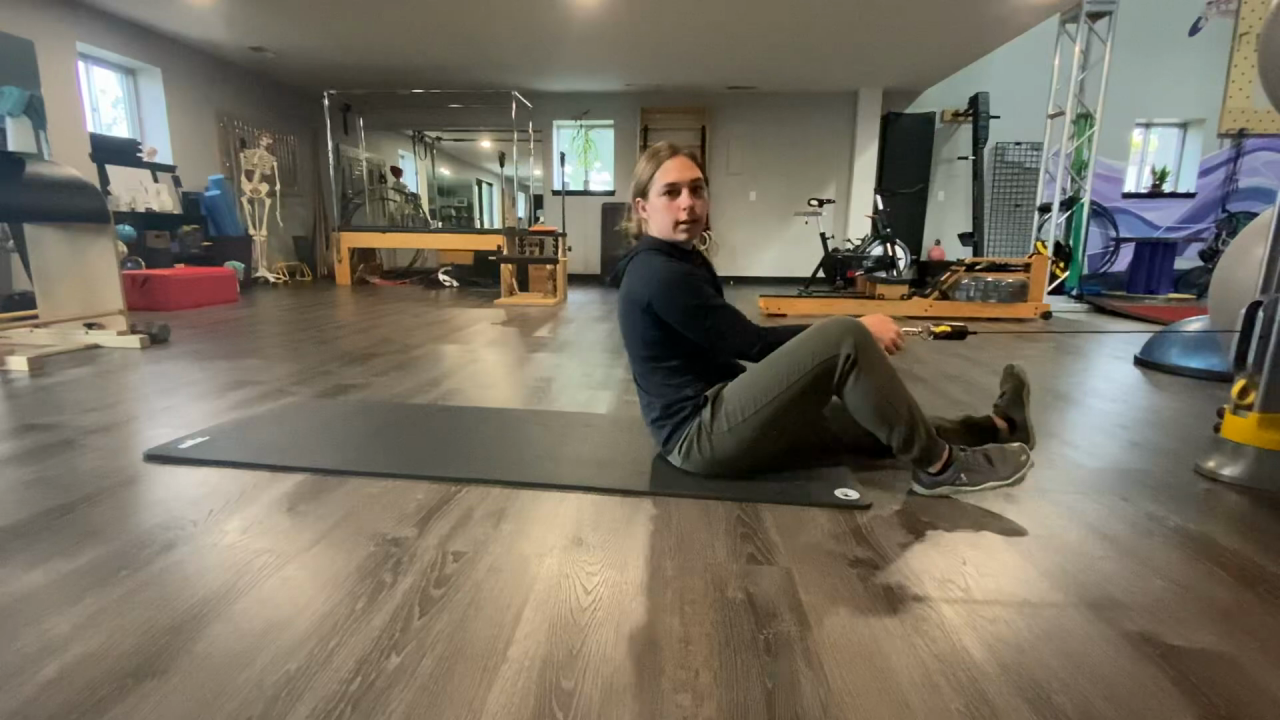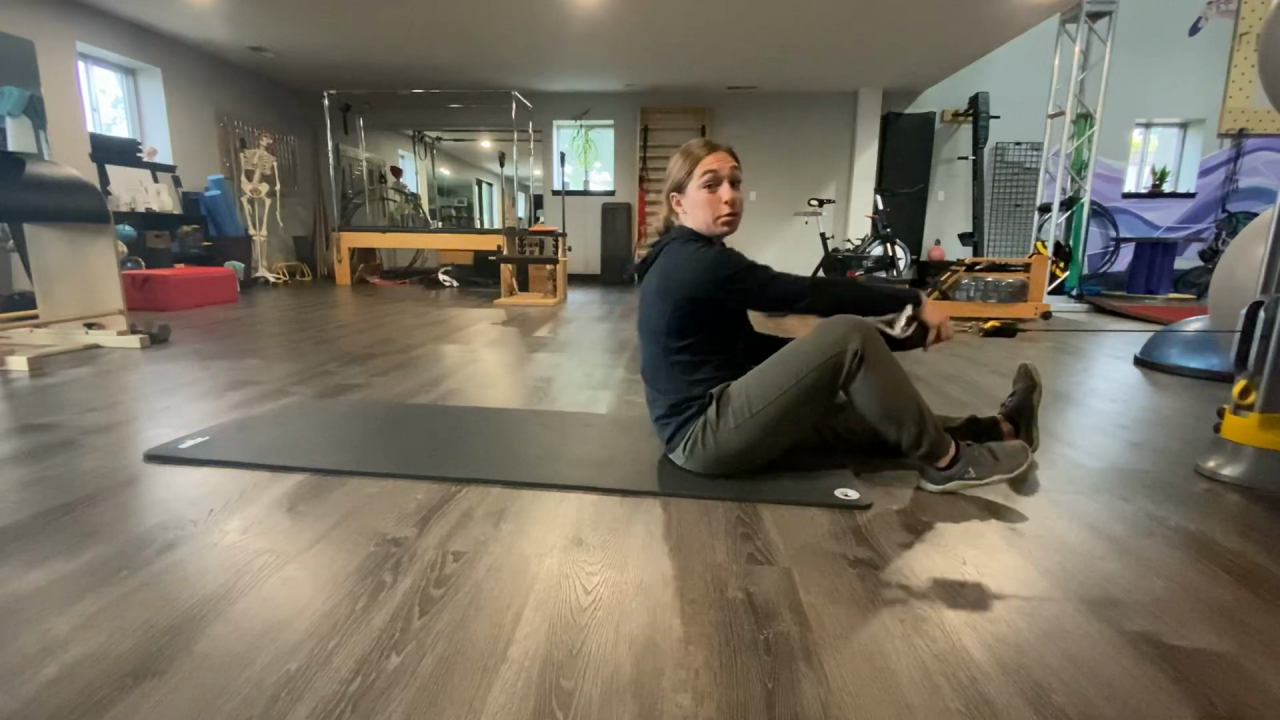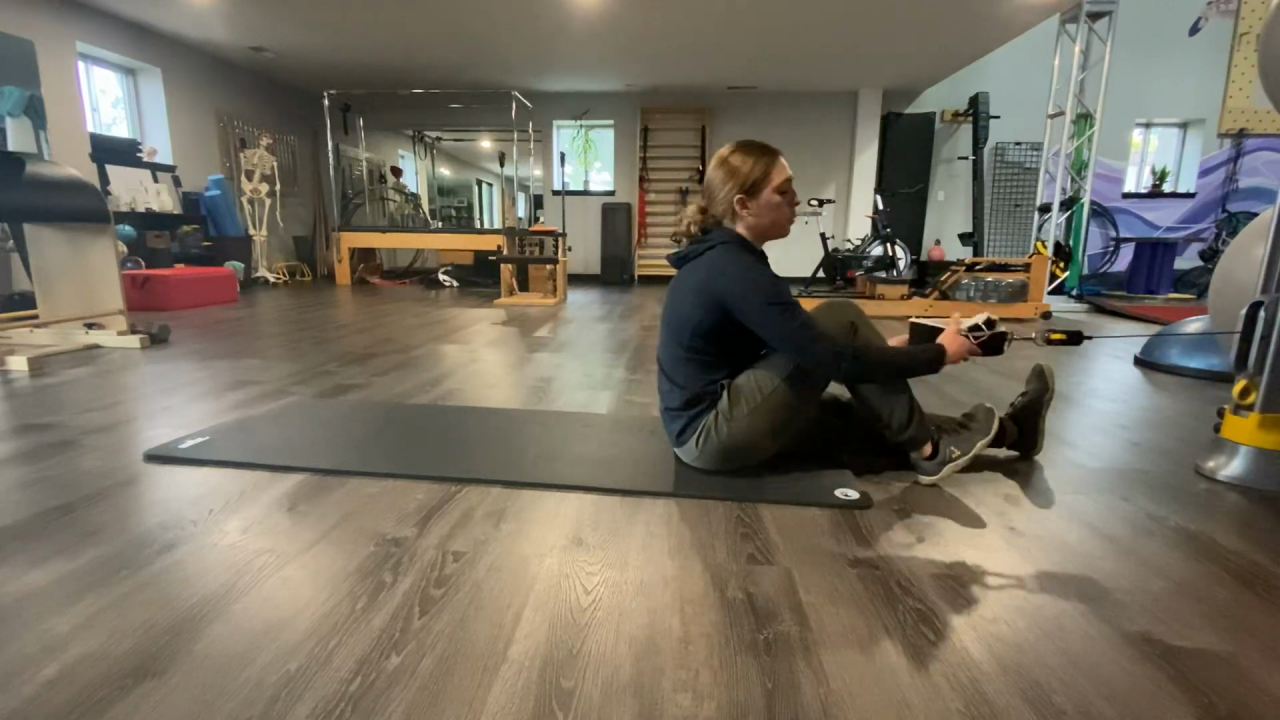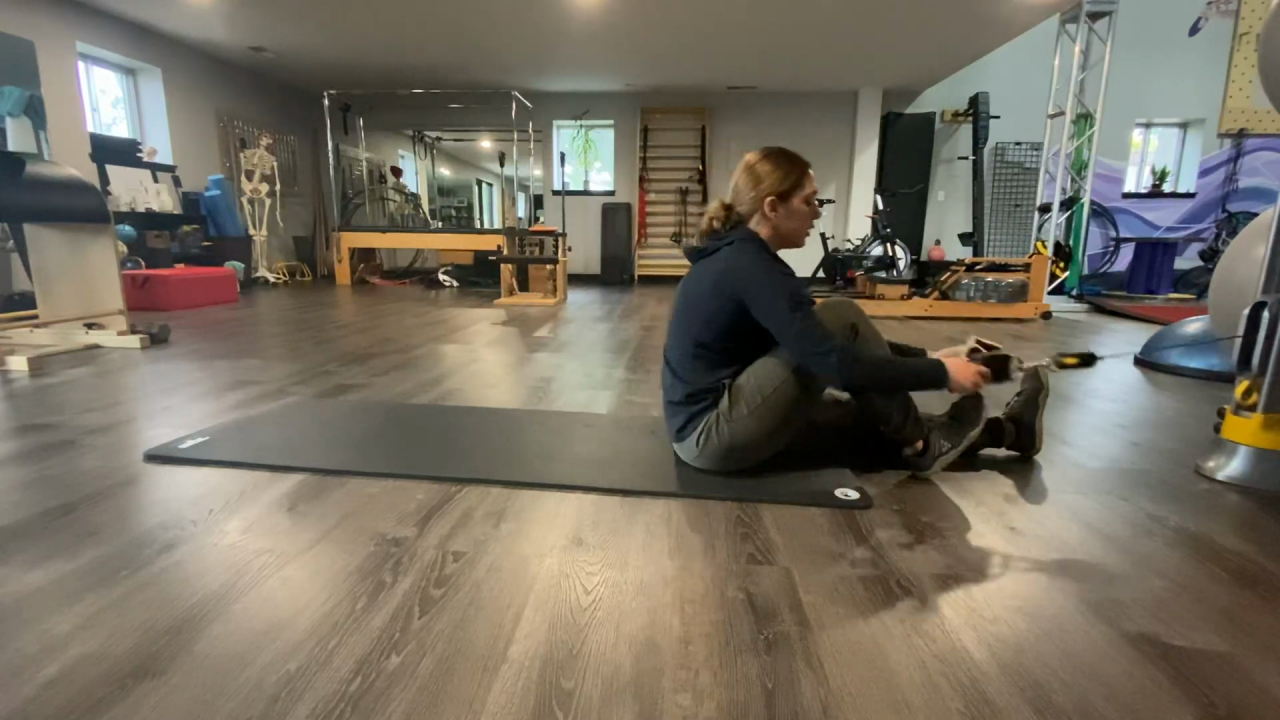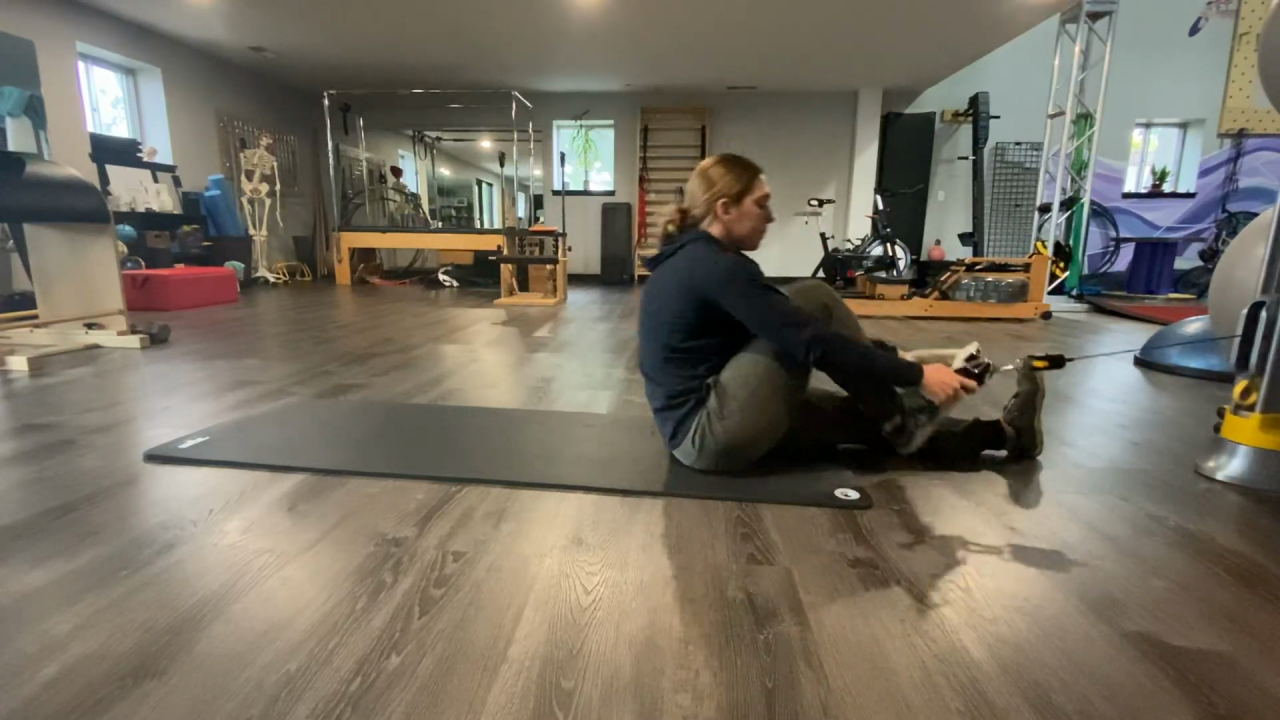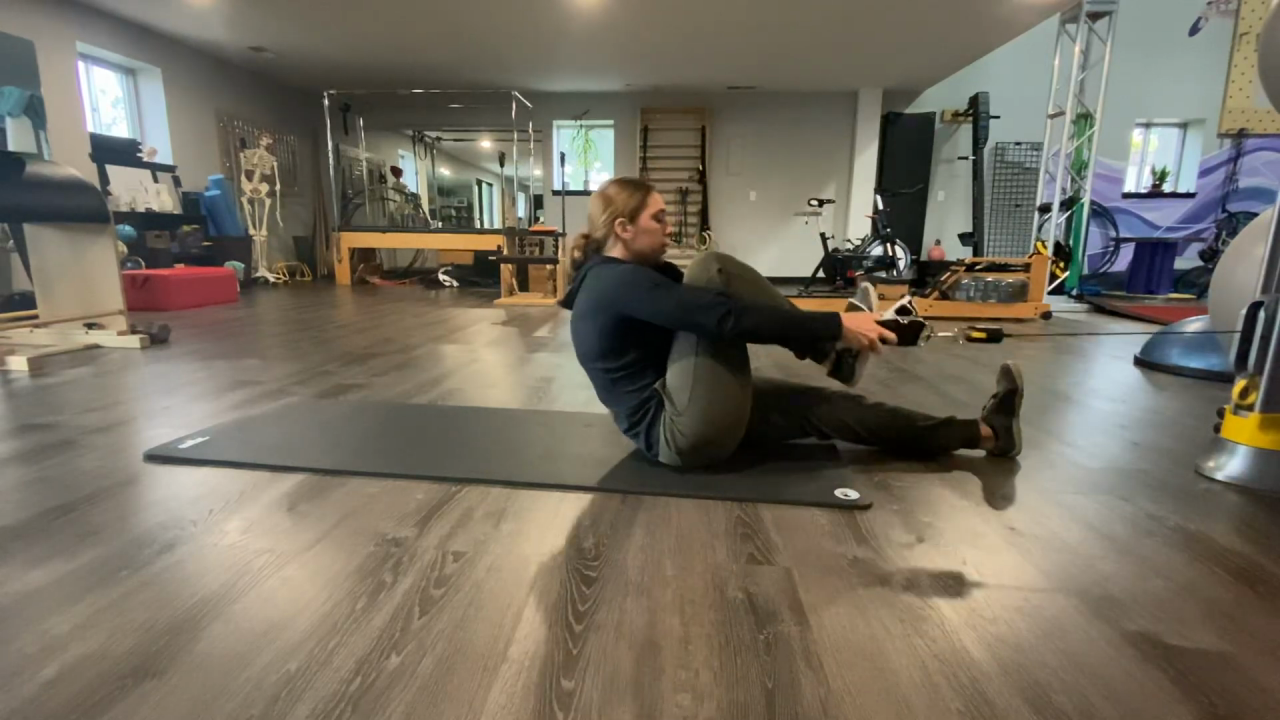
dt=0.7s
person 1, frame 1
left shoulder: (689, 261)
right shoulder: (660, 275)
right elbow: (750, 343)
right wrist: (856, 328)
left hip: (715, 419)
right hip: (700, 437)
right knee: (843, 337)
left ankle: (999, 427)
right ankle: (939, 465)
person 1, frame 2
left shoulder: (690, 256)
right shoulder: (699, 262)
left elbow: (744, 344)
right elbow: (806, 294)
left wrist: (815, 358)
right wrist: (912, 299)
left hip: (713, 418)
right hip: (704, 437)
left knee: (859, 411)
right knee: (850, 334)
left ankle: (1000, 429)
right ankle: (945, 460)
person 1, frame 3
left shoulder: (718, 255)
right shoulder: (739, 273)
left elbow: (797, 343)
right elbow: (834, 359)
left wrist: (880, 348)
right wrist: (937, 354)
left hip: (706, 422)
right hip: (713, 435)
left knee: (866, 413)
right knee: (841, 318)
left ankle: (1007, 430)
right ankle: (929, 449)
person 1, frame 4
left shoulder: (734, 255)
right shoulder: (754, 269)
left elbow: (812, 343)
right elbow: (839, 366)
left wrist: (923, 360)
right wrist: (939, 371)
left hip: (708, 423)
right hip: (715, 435)
left knee: (868, 416)
right knee: (841, 317)
left ankle: (1004, 431)
right ankle: (921, 445)
person 1, frame 5
left shoulder: (696, 259)
right shoulder: (715, 267)
left elbow: (789, 327)
right elbow: (812, 339)
left wrist: (895, 359)
right wrist: (916, 374)
left hip: (705, 423)
right hip: (712, 435)
left knee: (860, 413)
right knee: (814, 302)
left ankle: (1002, 434)
right ankle: (900, 420)
person 1, frame 6
left shoulder: (623, 275)
right shoulder: (622, 282)
left elbow: (705, 310)
right elbow: (724, 317)
right wrist: (834, 326)
left hip: (679, 419)
right hip: (682, 435)
left knee: (819, 405)
right knee: (714, 270)
left ankle: (982, 433)
right ankle: (828, 353)
